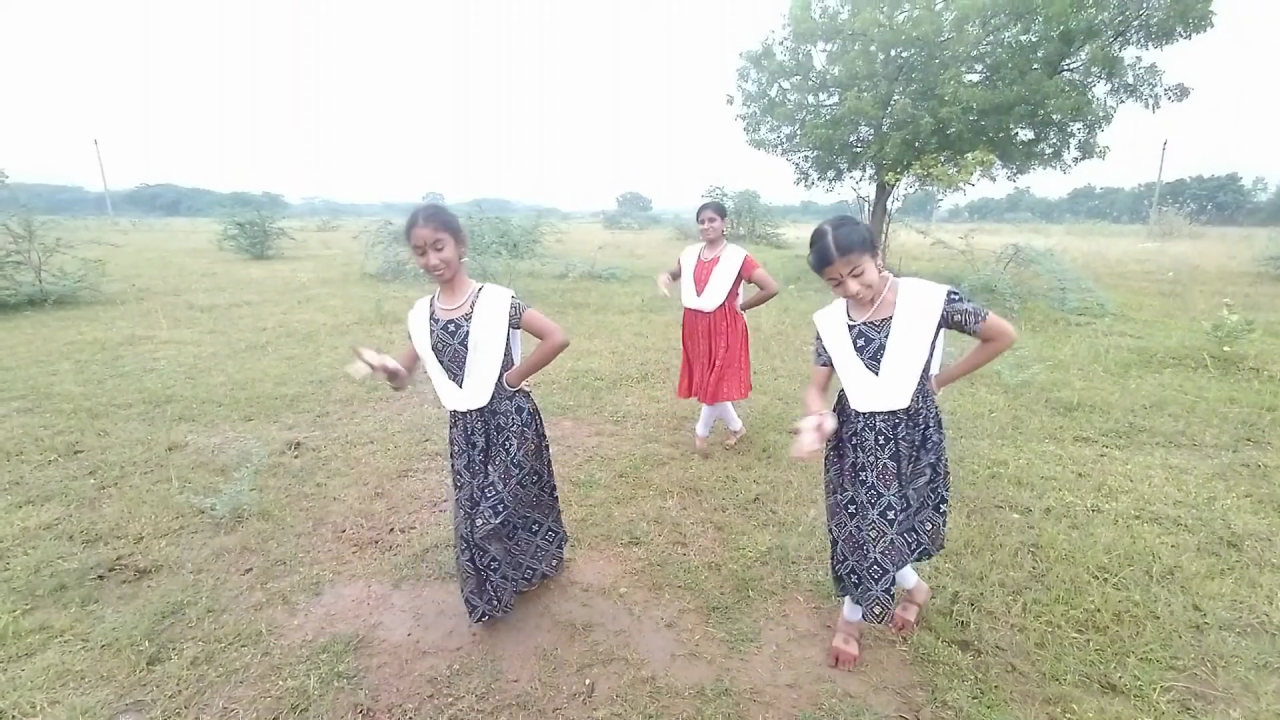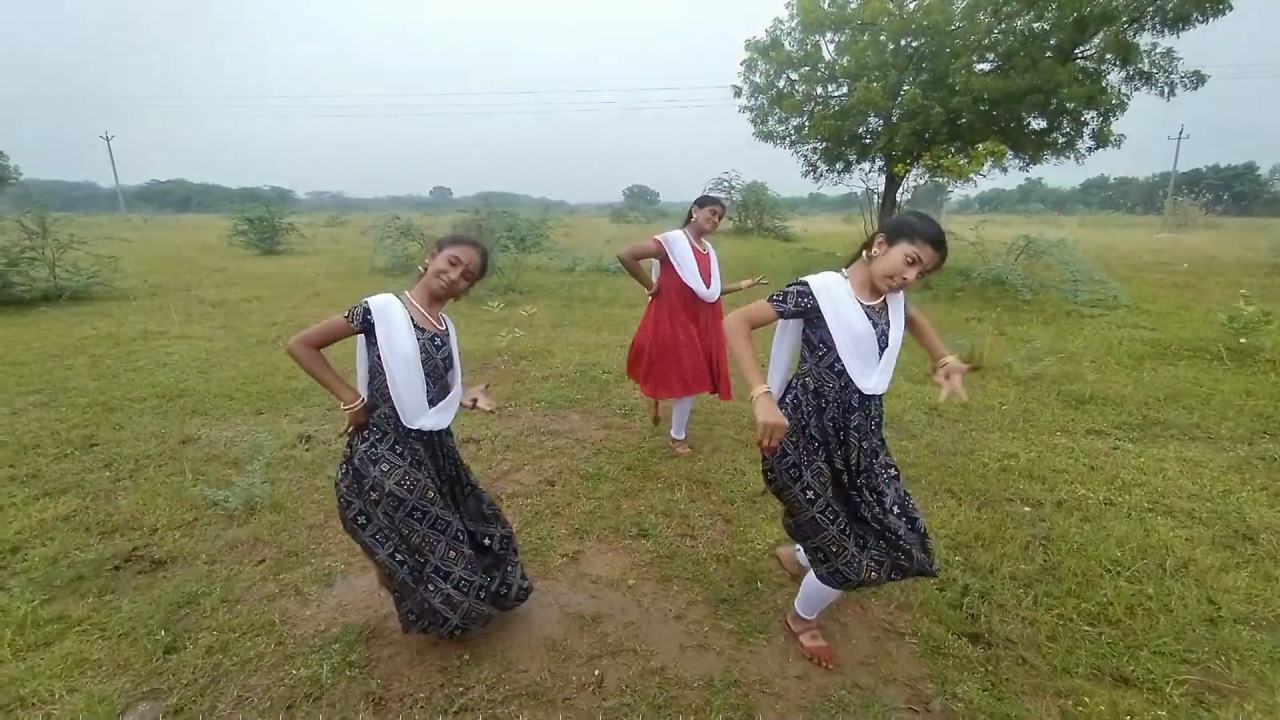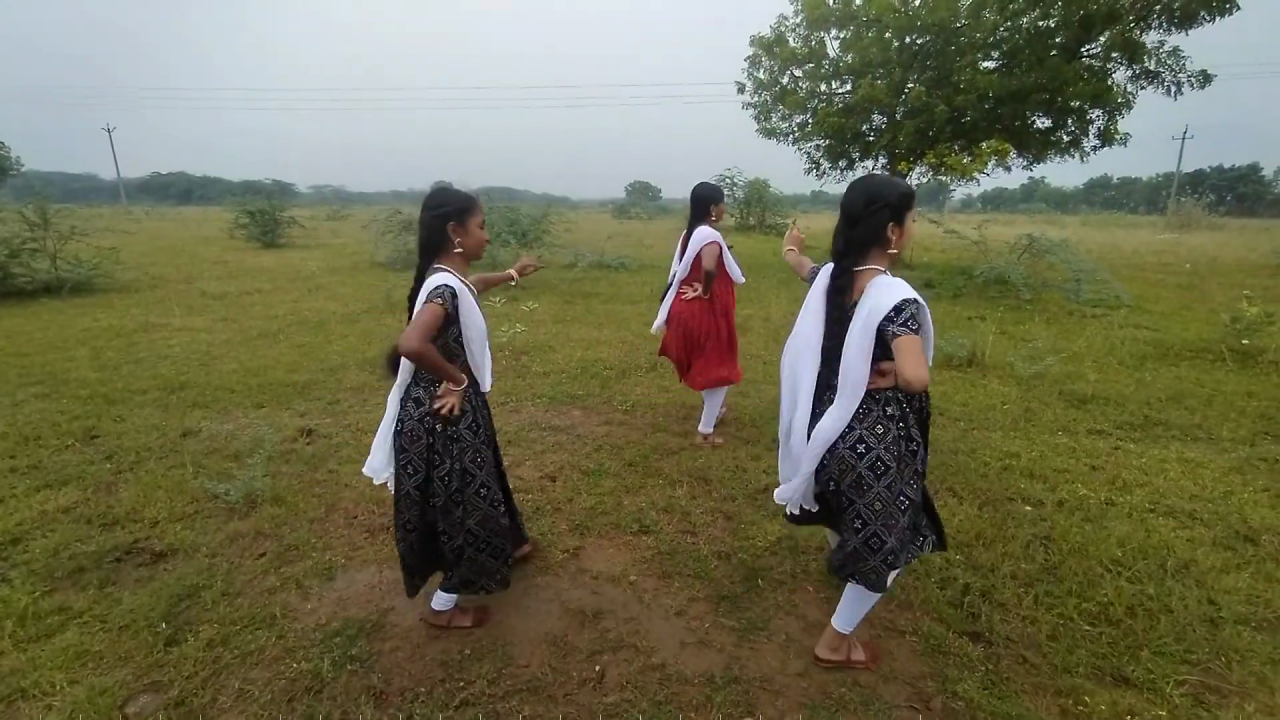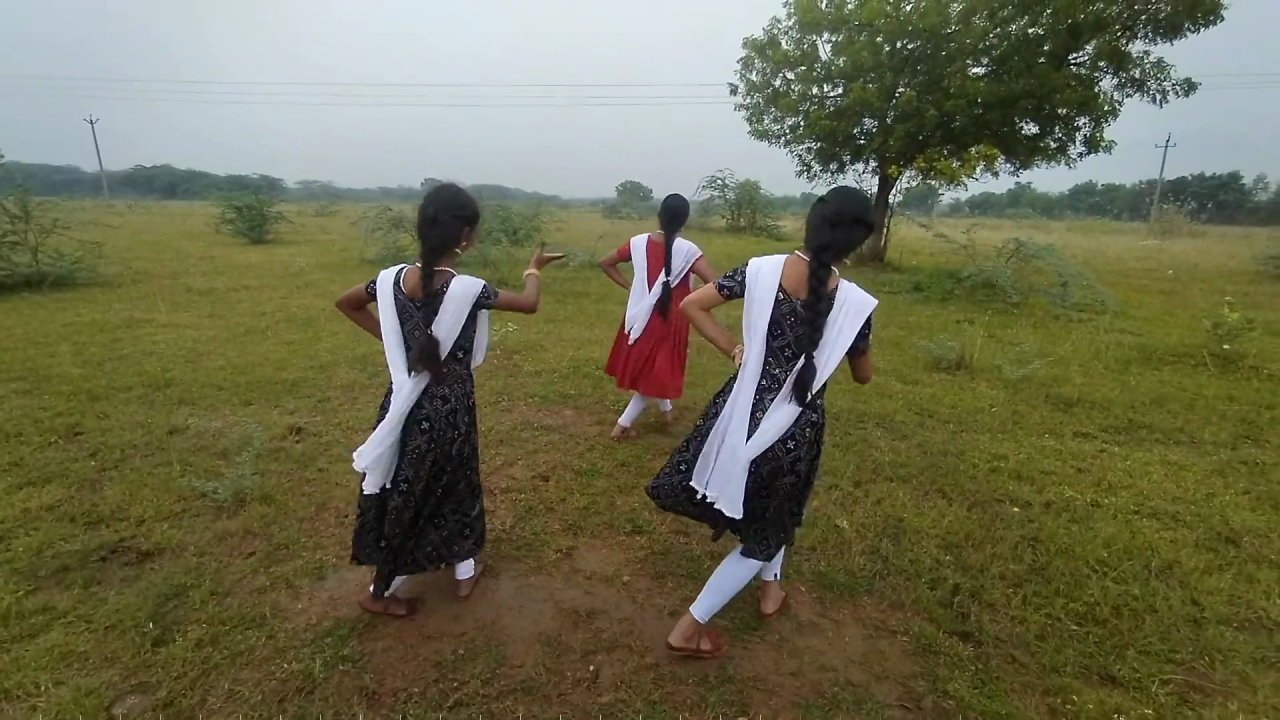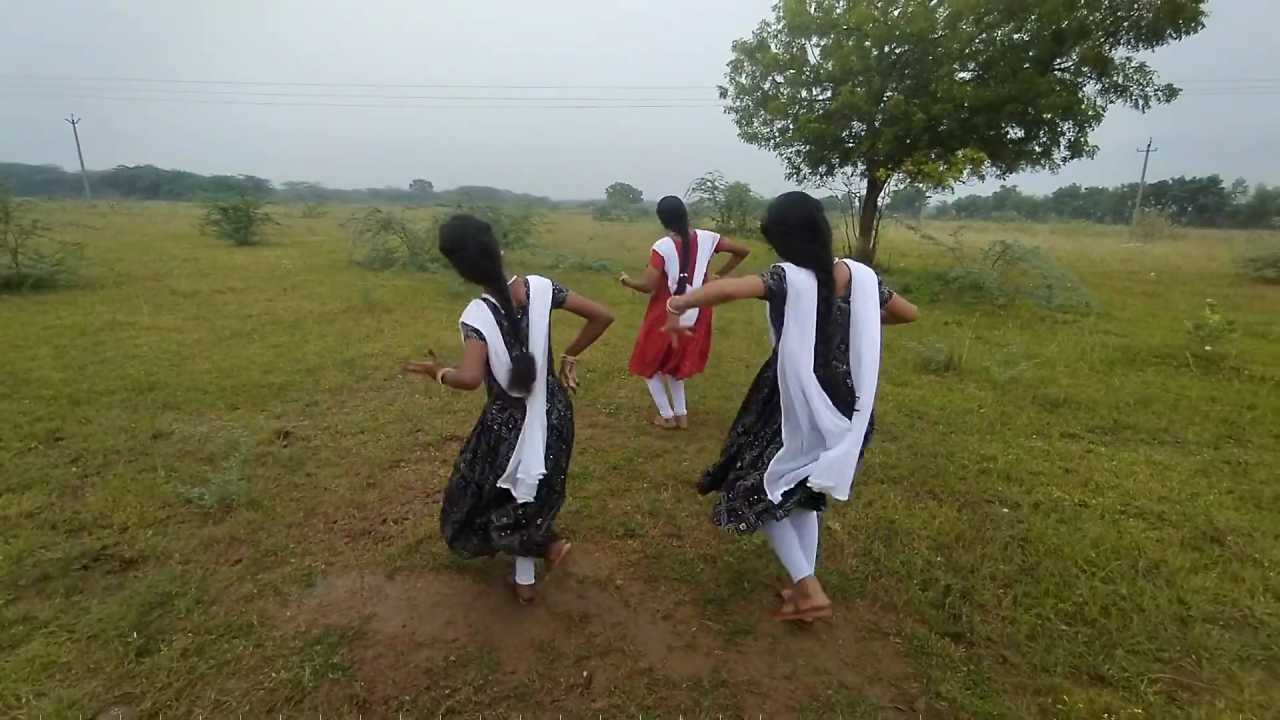
dt=1s
person 1, frame 1
left shoulder: (932, 300)
right shoulder: (828, 320)
left elbow: (996, 335)
right elbow: (819, 377)
left wrist: (941, 378)
right wrist: (817, 416)
left hip: (911, 436)
right hip: (854, 436)
left knee: (882, 536)
right knee: (866, 530)
left ankle: (850, 621)
right ankle: (911, 587)
person 1, frame 2
left shoulder: (892, 302)
right shoulder: (820, 291)
left elbow: (915, 317)
right elbow: (736, 322)
left wrist: (946, 361)
right wrist: (763, 396)
left hip: (856, 436)
right hip: (810, 436)
left knee: (885, 530)
right knee: (850, 548)
left ankle: (797, 553)
right ankle: (801, 617)
person 1, frame 3
left shoulder: (827, 276)
right shoulder: (896, 297)
left elbow: (799, 267)
right elbow: (916, 378)
left wrist: (794, 253)
right wrist: (892, 374)
left hip: (826, 424)
right hip: (874, 439)
right knee: (886, 540)
left ankle: (846, 557)
right ankle: (836, 641)
person 1, frame 4
left shoulder: (761, 271)
right shoulder: (854, 303)
left elbow: (689, 306)
right elbow: (863, 374)
left wrist: (734, 348)
left hip: (742, 408)
right hip: (791, 427)
left knee: (757, 511)
right knee: (766, 535)
left ankle: (770, 586)
right ankle: (690, 626)
person 1, frame 5
left shoulder: (790, 277)
right shoulder: (861, 275)
left elbow: (736, 287)
right elbow: (908, 313)
left wrist: (681, 303)
left hip: (797, 410)
right hip: (842, 411)
left knee: (758, 493)
right knee: (797, 494)
left ankle: (808, 590)
right ankle: (799, 588)
person 2, frame 1
left shoulder: (492, 300)
right shoulder: (421, 314)
left elbow: (556, 337)
right elbow: (405, 373)
left wrist: (512, 380)
right wrist: (392, 371)
left hip: (505, 421)
right hip: (464, 424)
left knee: (495, 514)
right knee: (474, 514)
left ankle: (506, 587)
person 2, frame 2
left shoulder: (447, 329)
right shoulder: (379, 310)
right elbow: (300, 344)
left wrist: (469, 396)
right wrist: (350, 399)
left hip: (433, 445)
right hip: (386, 447)
left knee: (470, 526)
person 2, frame 3
left shoulder: (443, 277)
right shoulder: (444, 288)
right elbow: (410, 343)
left wrist: (512, 274)
right wrist: (455, 377)
left hip: (450, 412)
right hip: (441, 417)
left knee: (478, 494)
right knee: (460, 506)
left ankle: (506, 549)
right ankle: (442, 607)
person 2, frame 4
left shoulder: (392, 279)
right shoulder: (468, 290)
left elbow: (345, 303)
right elbow: (528, 303)
right wrist: (534, 268)
left hip: (403, 404)
right hip: (445, 409)
left knee: (406, 491)
right knee: (446, 496)
left ankle: (463, 571)
right ankle: (382, 591)
person 2, frame 5
left shoulder: (477, 316)
right shoulder: (540, 287)
left elbow: (471, 378)
right elbow: (602, 316)
left wrist: (439, 371)
right wrist: (571, 354)
left hip: (507, 420)
right hip: (553, 412)
left knee: (486, 494)
right knee: (529, 493)
left ankle: (545, 540)
right ankle: (525, 580)
person 3, frame 1
left shoulder: (738, 257)
right shoulder: (689, 255)
left elbow: (772, 288)
right elbow: (674, 274)
left wrist: (740, 306)
right wrist: (665, 278)
left hip: (724, 328)
right hip: (695, 326)
left knee: (717, 387)
right knee: (704, 386)
left ankle: (702, 431)
right ankle: (736, 426)
person 3, frame 2
left shoulder: (707, 249)
right shoulder: (672, 241)
right elbow: (625, 255)
left wrist: (744, 285)
right wrist: (651, 287)
left hip: (702, 320)
right hip: (674, 320)
left knee: (699, 379)
right knee: (685, 379)
right ankle: (677, 436)
person 3, frame 3
left shoulder: (689, 234)
right shoulder: (710, 236)
right elbow: (710, 268)
right wrist: (707, 288)
left hip: (683, 311)
right hip: (705, 313)
left knee: (703, 363)
right knee: (719, 369)
left ankle: (715, 411)
right ankle: (705, 432)
person 3, frame 4
left shoulder: (639, 242)
right shoulder: (687, 250)
left elbow: (605, 263)
right elbow: (711, 282)
left wrist: (629, 287)
left hip: (640, 314)
right hip: (669, 320)
left knee: (644, 367)
right knee: (657, 375)
left ankle: (665, 407)
right ankle: (623, 425)
person 3, frame 5
left shoulder: (662, 247)
right shoulder: (707, 237)
left elbow: (648, 285)
right elbow: (743, 251)
left wrist: (628, 281)
right wrist: (722, 274)
left hip: (668, 313)
right hip: (696, 313)
left knee: (649, 363)
right knee: (676, 363)
left ankle: (667, 415)
right ankle: (681, 414)
